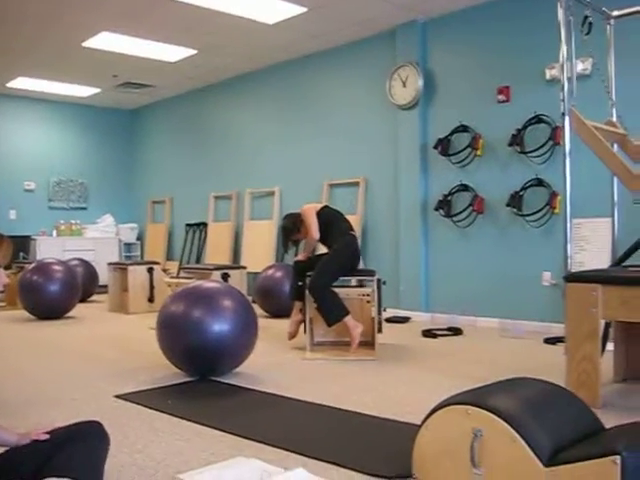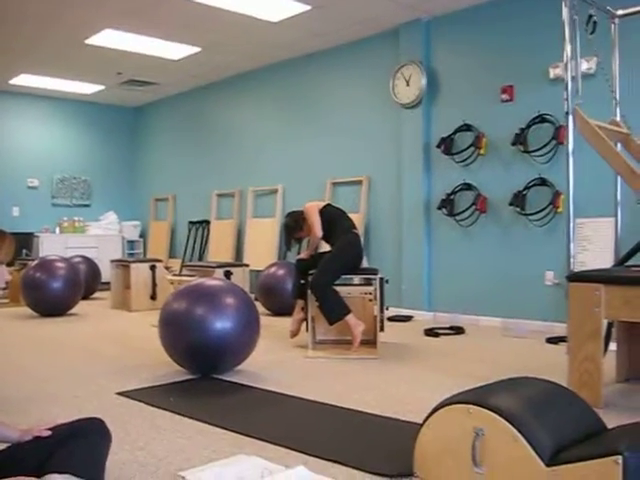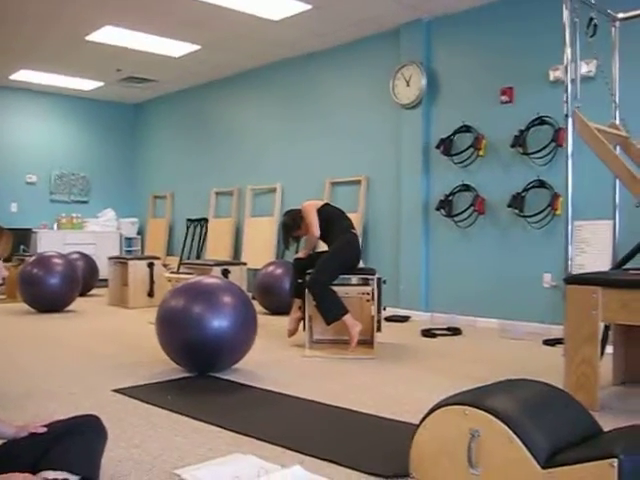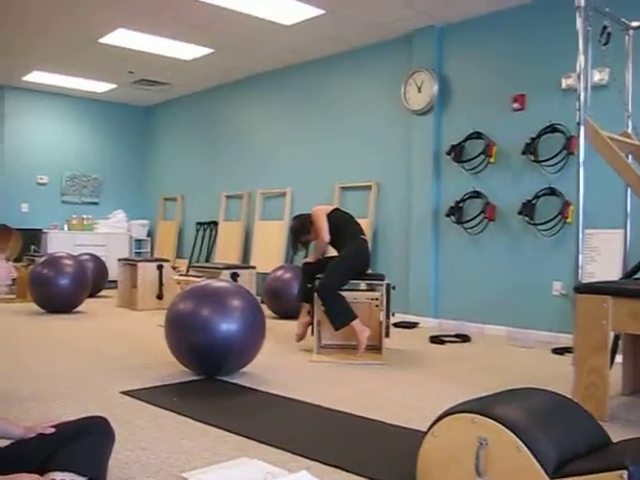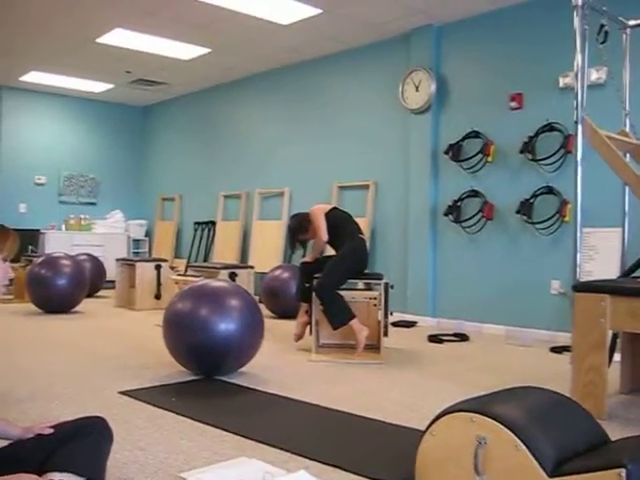
dt=0.2s
person 1, frame 1
left shoulder: (306, 210)
left elbow: (314, 236)
left wrist: (304, 255)
left hip: (345, 248)
right hip: (343, 251)
left knee: (316, 285)
right knee: (299, 266)
left ankle: (353, 325)
right ankle: (298, 312)
person 1, frame 2
left shoulder: (309, 208)
left elbow: (317, 234)
left wrist: (307, 253)
left hip: (348, 246)
right hip: (346, 249)
left knee: (318, 283)
right knee: (302, 264)
left ankle: (354, 324)
right ankle: (300, 311)
person 1, frame 3
left shoulder: (307, 207)
left elbow: (315, 233)
left wrist: (305, 252)
left hip: (346, 246)
right hip: (343, 249)
left knee: (315, 283)
right knee: (299, 263)
left ankle: (351, 324)
right ankle: (298, 310)
person 1, frame 4
left shoulder: (317, 212)
left elbow: (325, 239)
left wrist: (314, 257)
left hip: (356, 251)
right hip: (351, 254)
left knee: (324, 288)
right knee: (308, 268)
left ankle: (360, 329)
right ankle: (306, 315)
person 1, frame 5
left shoulder: (315, 211)
left elbow: (323, 238)
left wrist: (312, 257)
left hip: (354, 251)
right hip: (349, 253)
left knee: (322, 287)
right knee: (306, 267)
left ankle: (358, 328)
right ankle: (304, 314)
